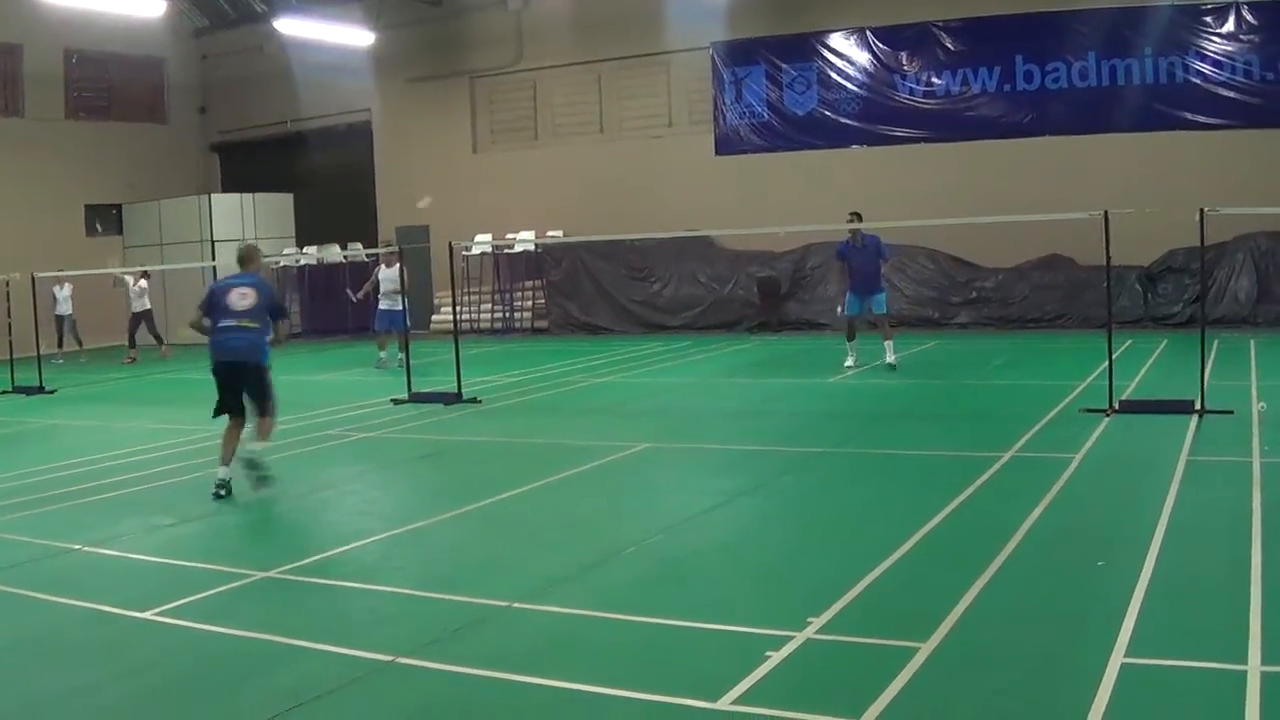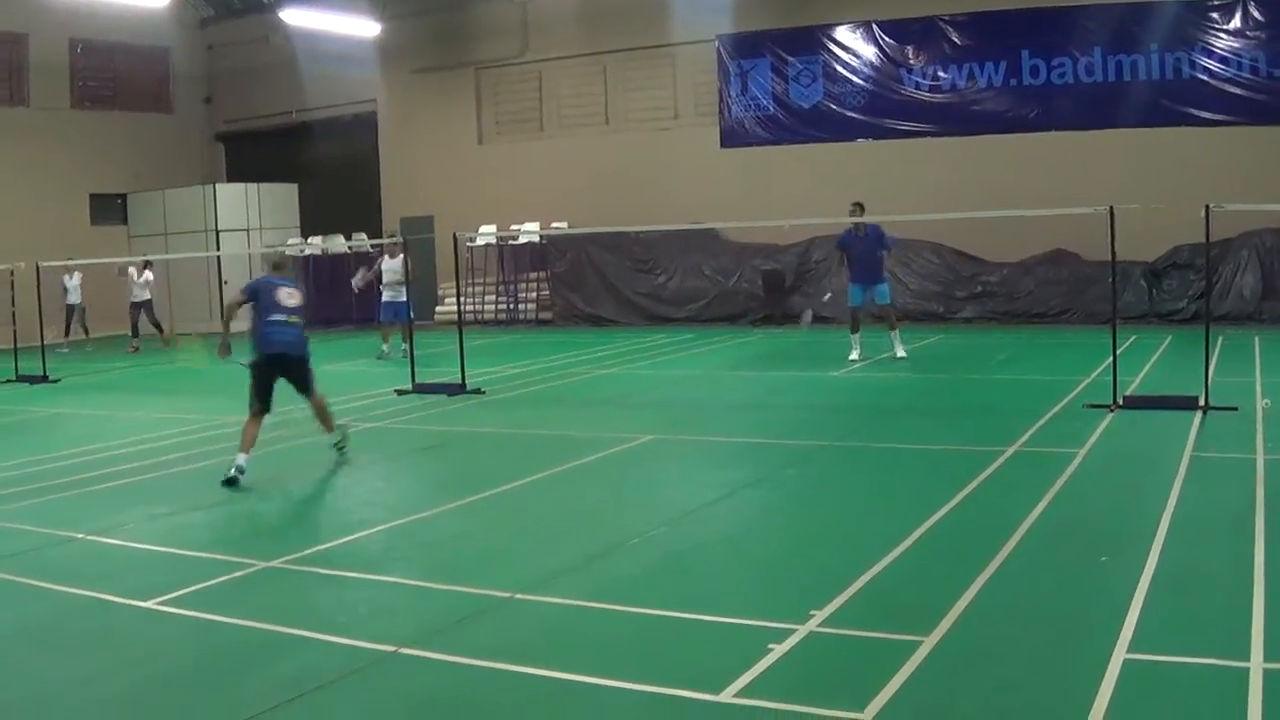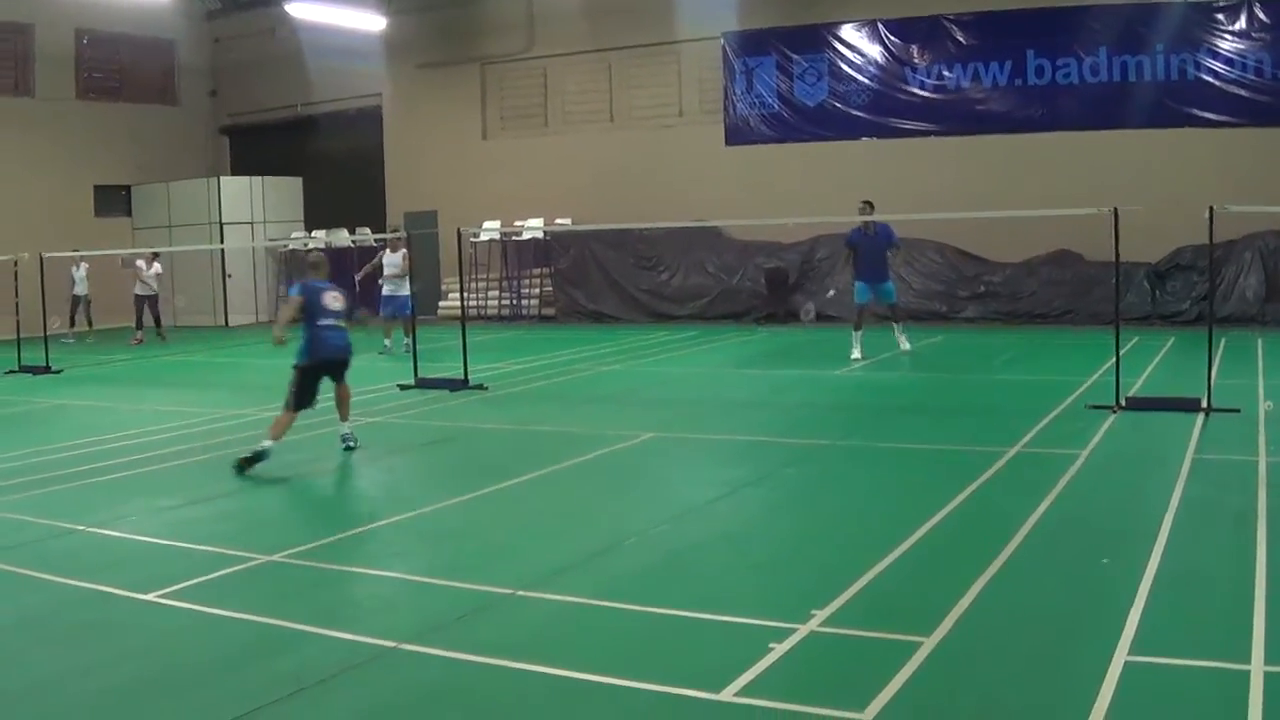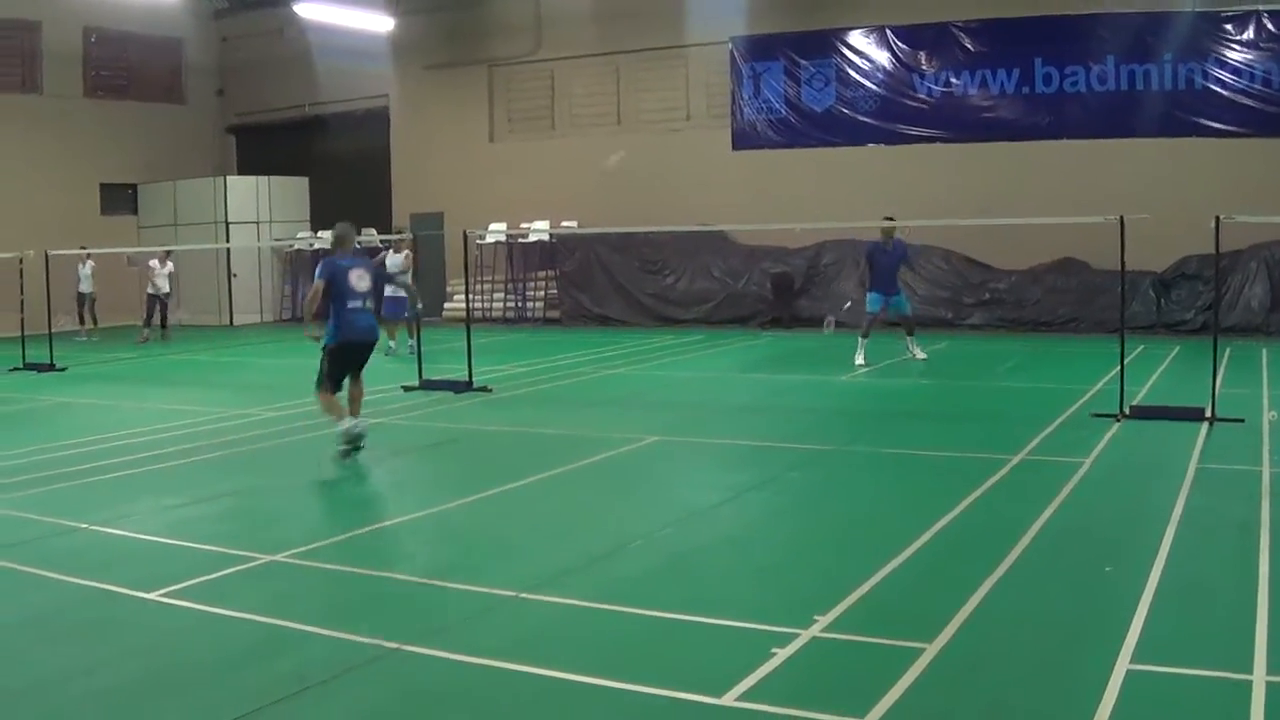
dt=0.2s
person 1, frame 1
left shoulder: (219, 286)
right shoulder: (266, 288)
left elbow: (196, 323)
right elbow: (280, 334)
right wrist: (267, 341)
left hip: (220, 358)
right hip: (252, 357)
left knee: (236, 419)
right knee: (265, 413)
left ankle: (222, 478)
right ankle: (254, 454)
person 1, frame 2
left shoulder: (259, 284)
right shoulder: (299, 292)
left elbow: (233, 304)
left wrist: (225, 338)
left hip: (265, 351)
right hip: (296, 350)
left knee: (257, 414)
right knee: (312, 396)
left ankle: (239, 465)
right ankle: (336, 438)
person 1, frame 3
left shoulder: (304, 286)
right shoulder: (340, 293)
left elbow: (294, 303)
right elbow: (348, 321)
left wrist: (278, 328)
left hip: (315, 353)
right hip: (342, 351)
left knee: (291, 410)
right knee: (340, 383)
left ankle: (264, 447)
right ankle: (347, 433)
person 1, frame 4
left shoulder: (328, 264)
right shoulder: (368, 266)
left elbow: (315, 291)
right elbow: (405, 285)
left wrist: (309, 323)
right wrist: (413, 300)
left hip: (341, 335)
right hip: (369, 333)
left knee: (325, 391)
right knee: (354, 379)
left ankle: (348, 426)
right ankle: (354, 425)
